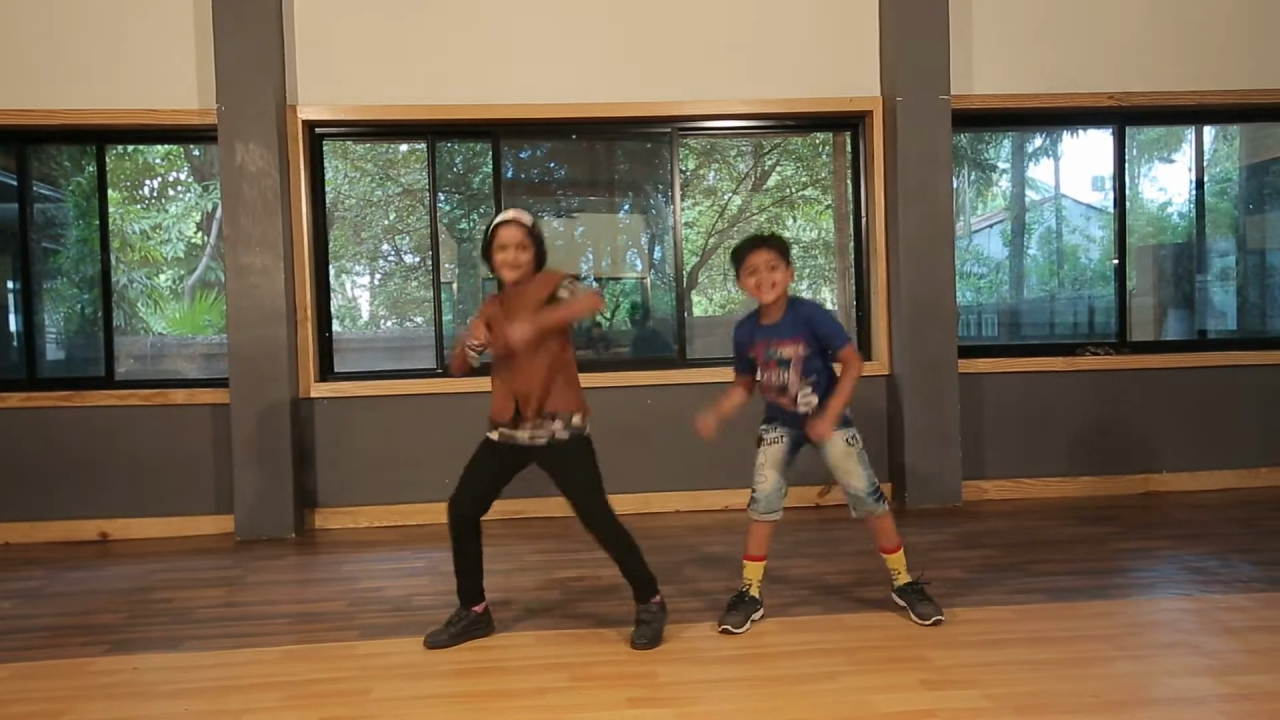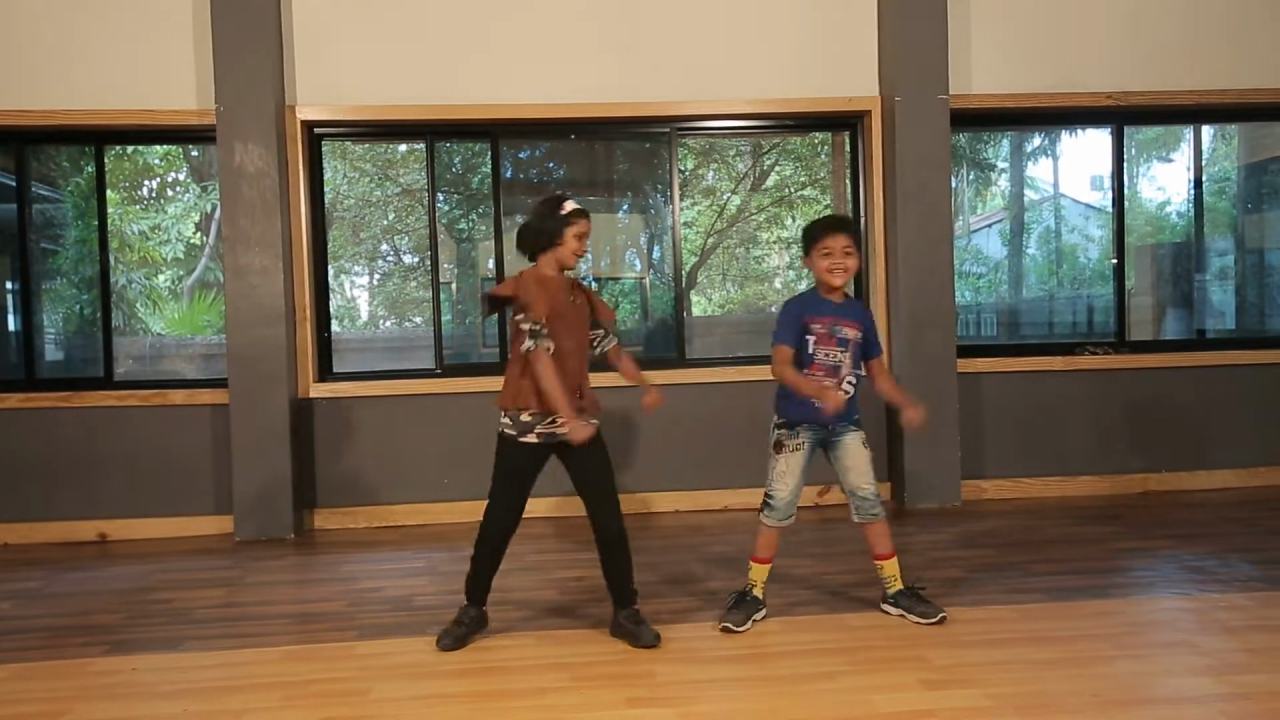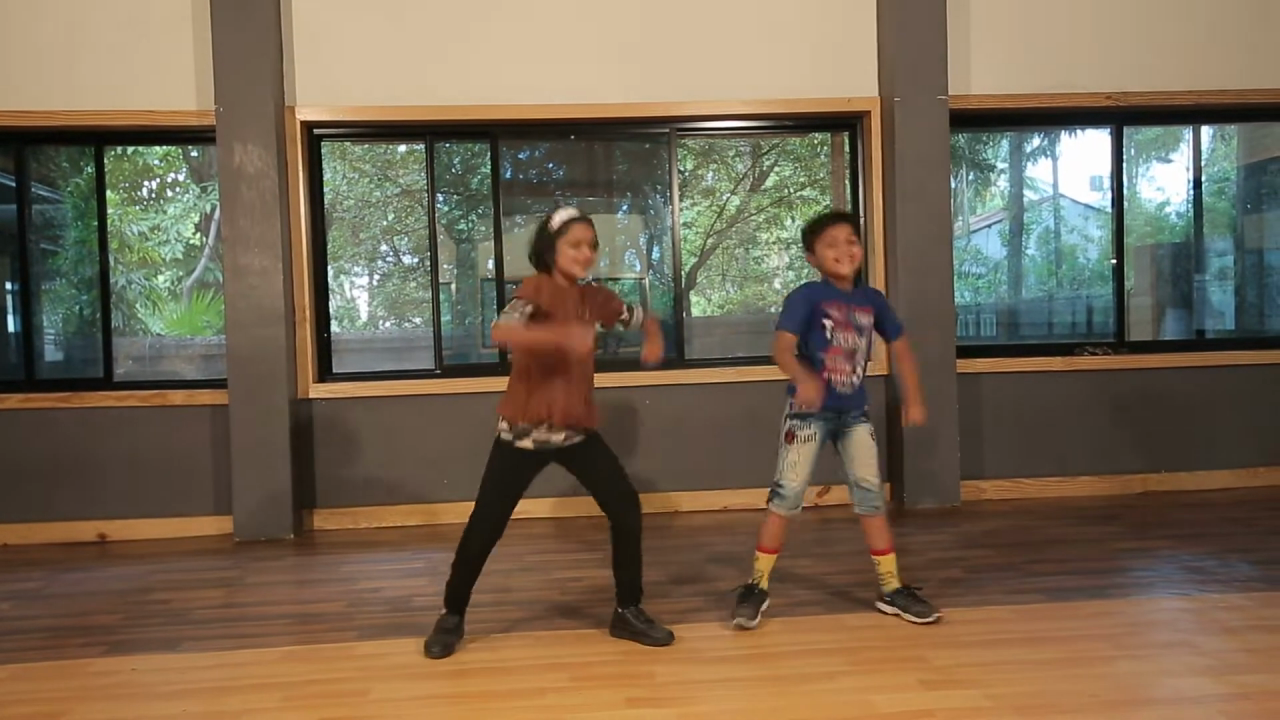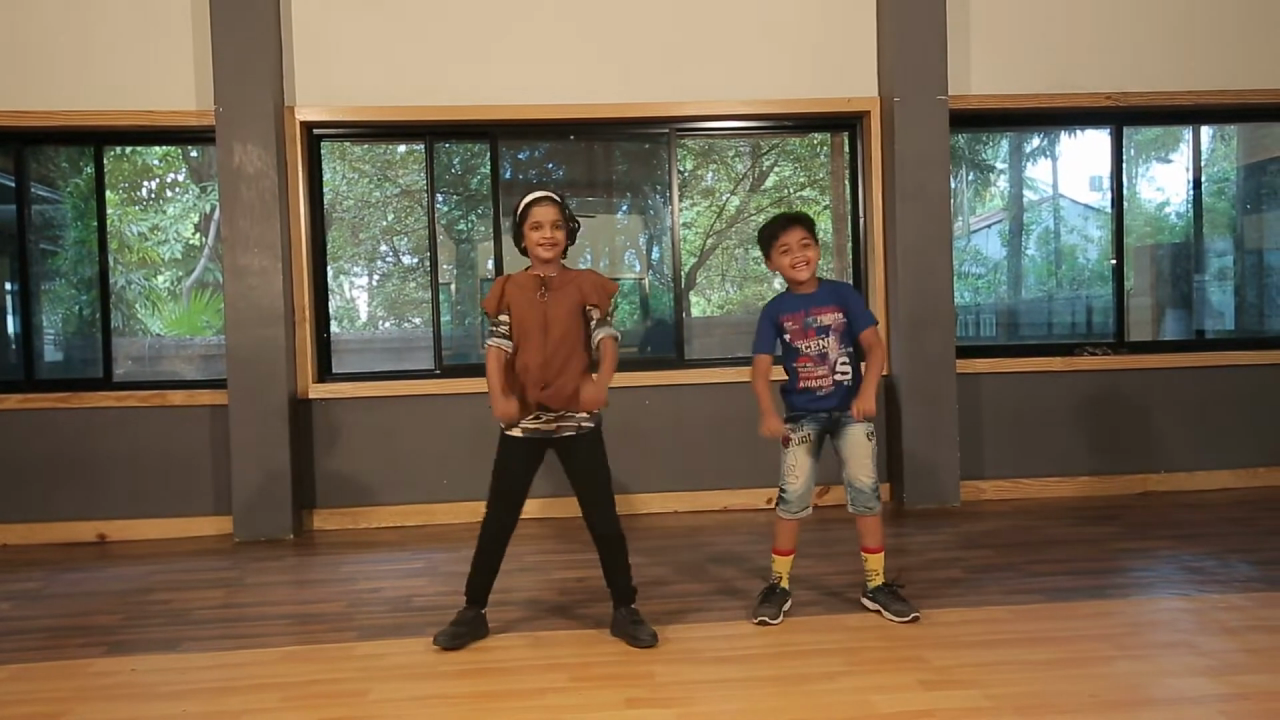
dt=0.3s
person 1, frame 1
left shoulder: (550, 288)
right shoulder: (491, 310)
left elbow: (592, 301)
right elbow: (460, 364)
left wrist: (535, 325)
right wrist: (468, 343)
left hip: (561, 428)
right hip: (509, 430)
left knee: (599, 518)
right knee: (462, 509)
left ankle: (649, 602)
right ankle: (474, 611)
person 1, frame 2
left shoulder: (579, 295)
right shoulder: (528, 288)
left elbow: (608, 345)
right elbow: (537, 354)
left wrist: (644, 384)
right wrist: (565, 415)
left hip: (577, 416)
right hip: (526, 421)
left knee: (607, 514)
right knee: (501, 520)
left ankle: (624, 612)
right ankle: (472, 610)
person 1, frame 3
left shoulder: (595, 299)
right shoulder: (538, 292)
left elbow: (640, 318)
right elbow: (502, 333)
left wrist: (653, 338)
right wrist: (562, 336)
left hip: (577, 430)
right hip: (524, 432)
left knee: (626, 509)
right knee: (484, 525)
left ankle: (627, 610)
right ankle: (452, 616)
person 1, frame 4
left shoulder: (588, 285)
right shoulder: (507, 290)
left elbow: (607, 338)
right elbow: (497, 348)
left wrist: (604, 378)
right wrist: (497, 393)
left hip: (578, 419)
right hip: (523, 419)
left knee: (603, 519)
right knee: (500, 520)
left ankle: (625, 611)
right ankle: (473, 612)
person 2, frame 1
left shoulder: (810, 314)
right shoulder: (745, 331)
left elbow: (853, 363)
right elbow: (744, 386)
left wrist: (830, 415)
right wrist: (715, 414)
left hip: (828, 420)
right hip: (779, 423)
left knee: (867, 495)
right knee: (763, 501)
left ankle: (903, 584)
right ankle: (750, 594)
person 2, frame 2
left shoulder: (861, 315)
right shoulder: (799, 307)
left elbow: (878, 370)
right elbow: (780, 365)
left wrist: (905, 403)
right wrist: (813, 392)
left hip: (845, 423)
right hip: (795, 422)
left knee: (869, 502)
right knee: (778, 508)
left ankle: (895, 591)
right ankle: (752, 597)
person 2, frame 3
left shoulder: (873, 301)
right shoulder: (809, 294)
left elbow: (900, 350)
right elbow: (782, 347)
left wrist: (913, 399)
right wrist: (803, 379)
left hip: (853, 412)
right hip: (809, 411)
left knee: (872, 497)
right knee: (786, 496)
left ankle: (892, 590)
right ankle: (756, 586)
person 2, frame 4
left shoulder: (843, 294)
right shoulder: (774, 312)
left elbow: (874, 342)
right elbow: (760, 367)
left wrist: (868, 388)
right wrist: (768, 413)
left hip: (851, 410)
right hip: (803, 414)
left knee: (866, 495)
right knee: (791, 500)
left ankle: (876, 587)
right ankle: (777, 585)
